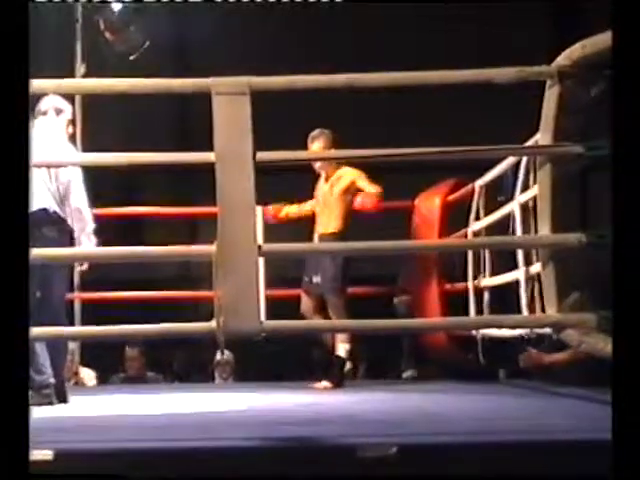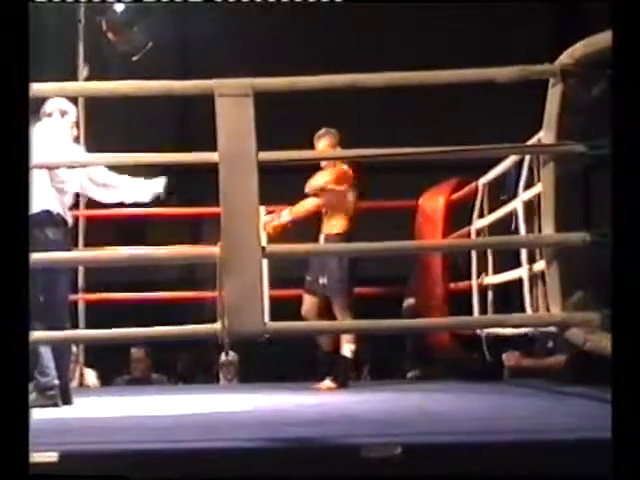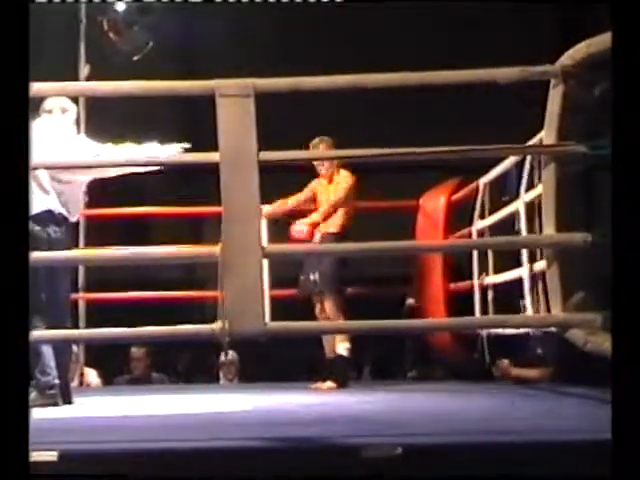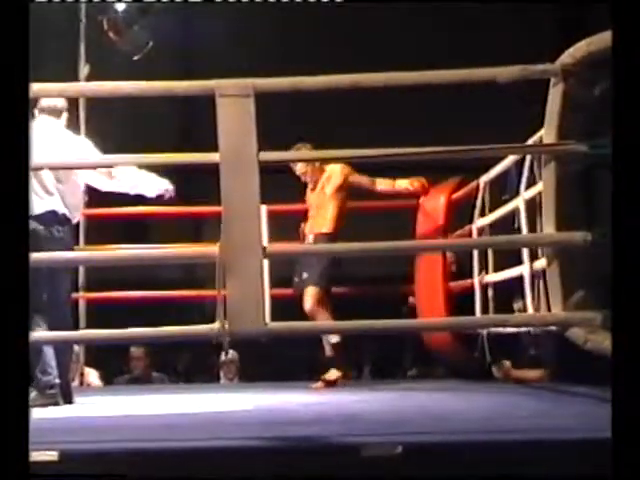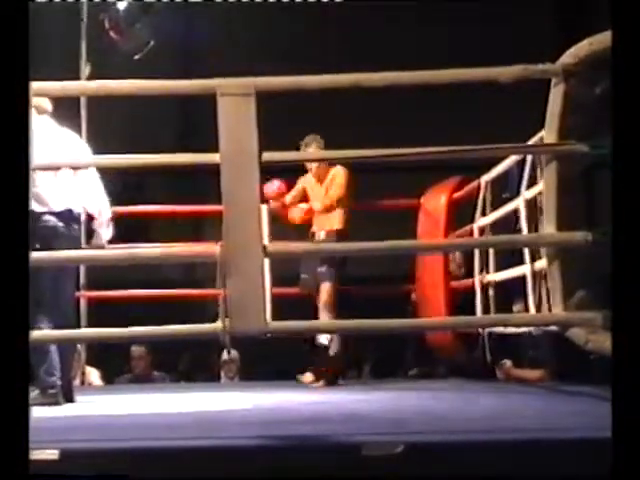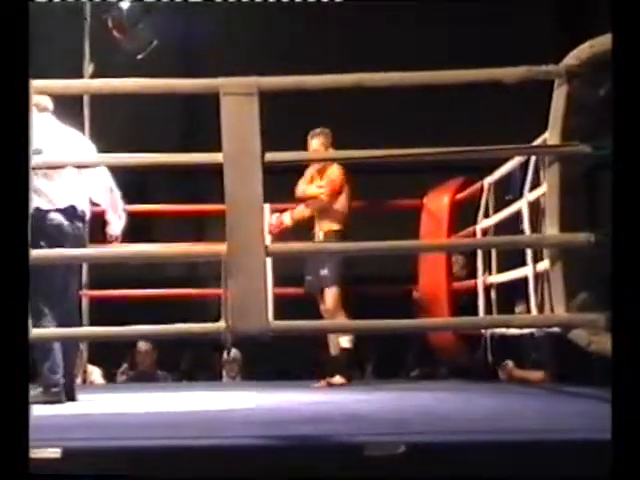
dt=0.3s
person 1, frame 1
right shoulder: (59, 146)
right elbow: (74, 198)
right wrist: (86, 240)
left hip: (36, 228)
right hip: (48, 229)
left knee: (36, 309)
right knee: (53, 309)
left ankle: (42, 384)
right ankle: (55, 385)
person 1, frame 2
right shoulder: (61, 146)
right elbow: (98, 180)
right wrist: (145, 187)
left hip: (37, 228)
right hip: (49, 228)
left knee: (37, 311)
right knee: (55, 311)
left ankle: (46, 385)
right ankle: (58, 385)
person 1, frame 3
right shoulder: (65, 141)
right elbow: (111, 157)
right wrist: (162, 152)
left hip: (34, 227)
right hip: (52, 228)
left knee: (37, 309)
right knee: (57, 309)
left ankle: (47, 385)
right ankle: (60, 385)
person 1, frame 4
left shoulder: (33, 138)
right shoulder: (68, 142)
right elbow: (111, 172)
right wrist: (153, 183)
left hip: (35, 226)
right hip: (55, 228)
left knee: (38, 309)
right knee: (58, 309)
left ankle: (47, 384)
right ankle: (61, 385)
person 1, frame 5
left shoulder: (33, 135)
right shoulder: (72, 140)
right elbow: (93, 188)
right wrist: (102, 228)
left hip: (39, 223)
right hip: (70, 226)
left knee: (41, 308)
right knee: (63, 307)
left ankle: (49, 385)
right ankle: (64, 384)
person 1, frame 6
left shoulder: (34, 134)
right shoulder: (76, 138)
right elbow: (102, 182)
right wrist: (115, 219)
left hip: (44, 221)
right hip: (74, 223)
left knee: (45, 305)
right knee: (67, 305)
left ankle: (51, 383)
right ankle: (67, 382)
person 2, frame 1
left shoulder: (349, 174)
right shoulder: (322, 180)
left elbow: (375, 189)
left wrist: (371, 196)
right wrist: (284, 211)
left hip: (336, 244)
right hip: (317, 244)
left knee: (336, 310)
right knee: (308, 308)
left ankle: (336, 372)
right ankle: (338, 354)
person 2, frame 2
left shoulder: (345, 173)
right shoulder: (325, 176)
left elbow: (316, 193)
right elbow: (312, 194)
left wrist: (285, 215)
left hip: (339, 245)
right hip: (322, 244)
left knee: (341, 310)
right knee: (309, 311)
left ankle: (341, 373)
right ankle: (330, 359)
person 2, frame 3
left shoulder: (346, 179)
right shoulder: (317, 183)
left elbow: (333, 205)
right elbow: (296, 200)
left wrist: (309, 220)
right wrist: (268, 210)
left hip: (333, 244)
right hip: (314, 245)
left knee: (332, 310)
right knee: (320, 311)
left ankle: (340, 374)
right ankle: (330, 368)
person 2, frame 4
left shoulder: (338, 172)
right shoulder: (310, 185)
left elbow: (373, 183)
left wrist: (404, 184)
left hip: (325, 244)
right hip: (309, 245)
left knee: (311, 306)
right knee: (318, 307)
left ankle: (338, 363)
right ankle: (331, 364)
person 2, frame 5
left shoulder: (340, 173)
right shoulder: (306, 179)
left elbow: (335, 200)
right elbow: (286, 204)
left wrist: (316, 205)
right wrist: (277, 198)
left hip: (335, 240)
right hip: (315, 242)
left knee: (326, 298)
right knee: (323, 304)
left ankle: (320, 362)
right ankle: (332, 369)
person 2, frame 6
left shoulder: (337, 173)
right shoulder: (312, 172)
left elbow: (314, 205)
right elbow: (300, 192)
left wrist: (285, 219)
right wrist: (315, 187)
left hip: (335, 241)
right hip: (317, 242)
left knee: (333, 304)
right knee: (325, 309)
left ankle: (344, 368)
right ankle: (335, 368)
